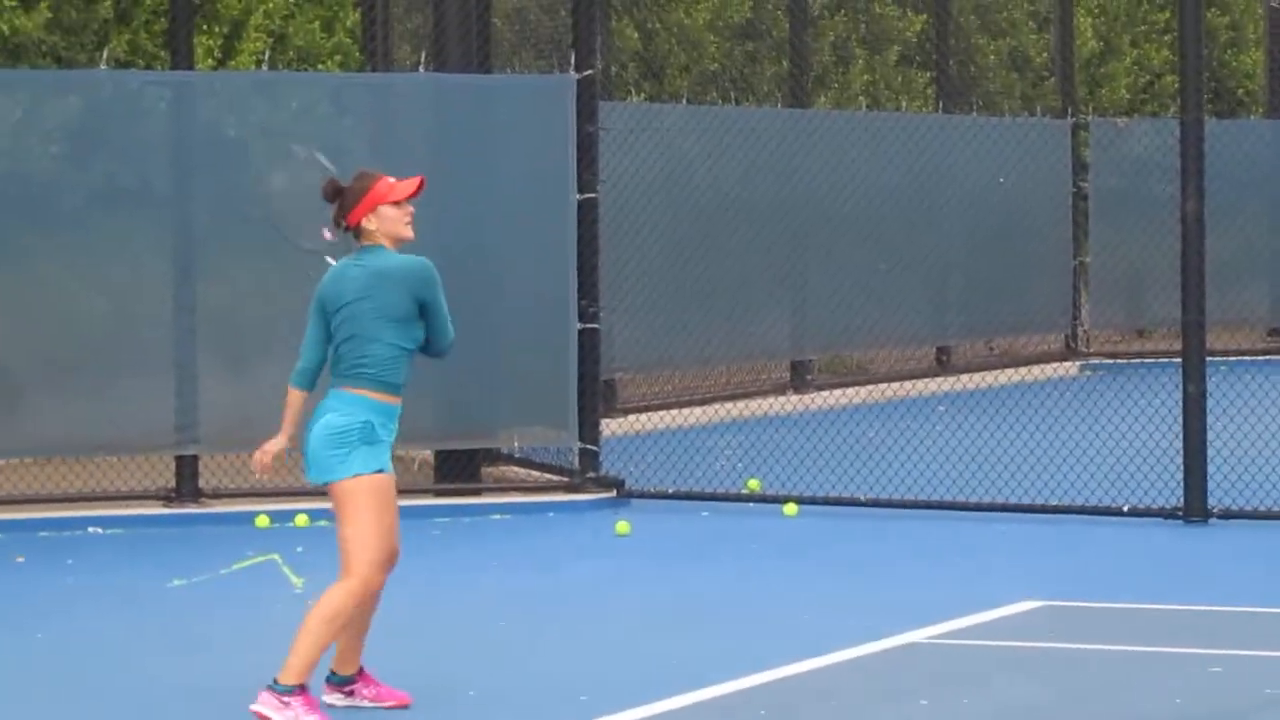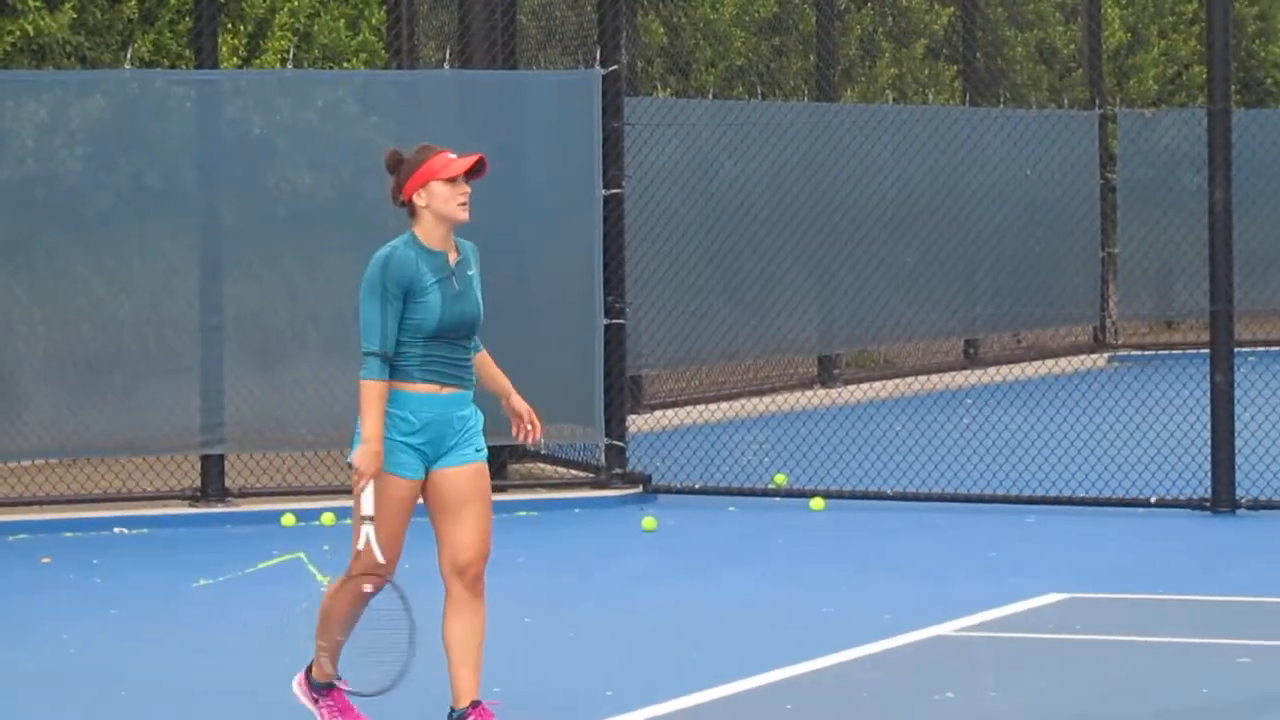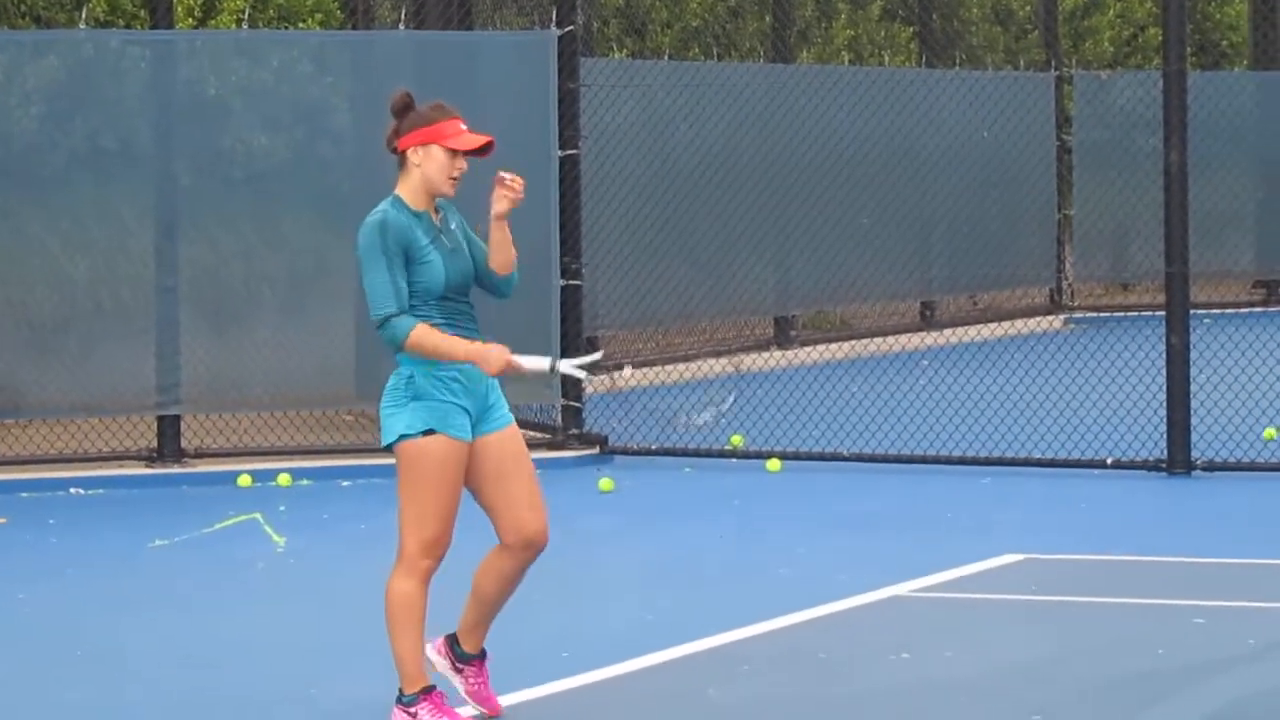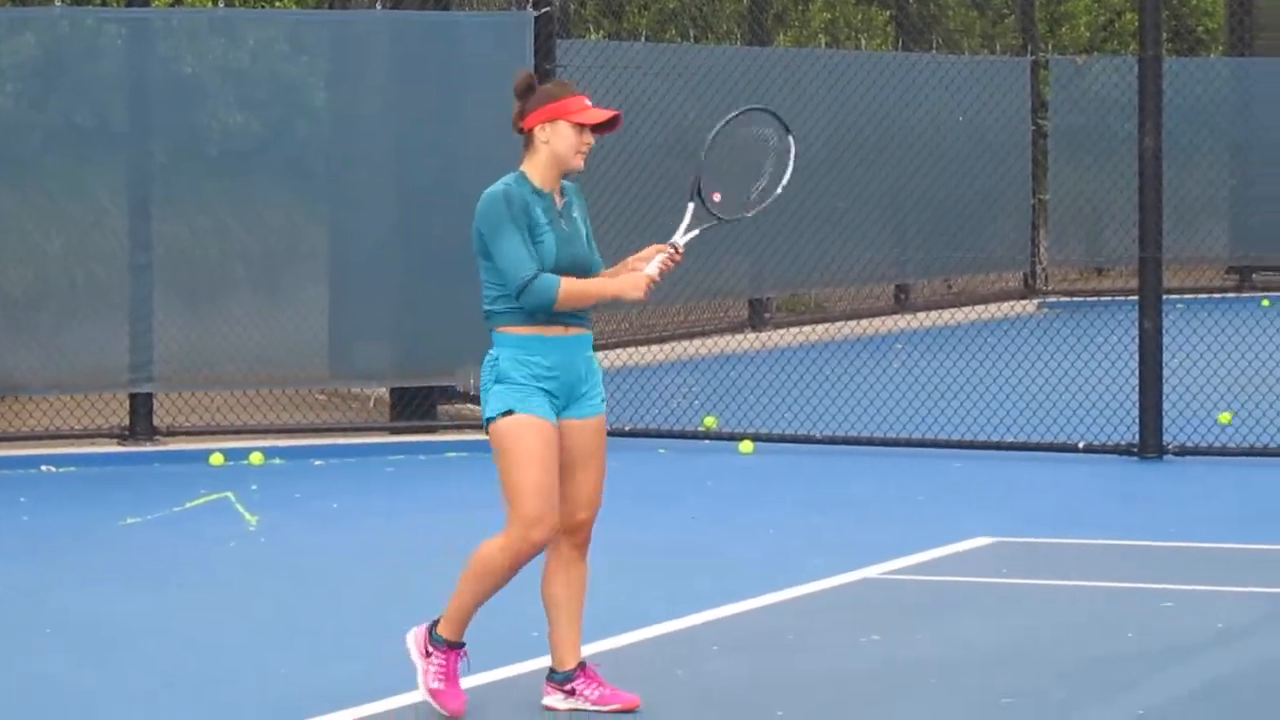
dt=1s
person 1, frame 1
left shoulder: (332, 280)
right shoulder: (415, 270)
left elbow: (306, 367)
right elbow: (440, 345)
left wrist: (285, 436)
left hip: (342, 424)
right hip: (356, 431)
left knee: (381, 557)
right knee: (362, 575)
person 1, frame 2
left shoulder: (467, 257)
right shoulder: (392, 262)
right elbow: (374, 359)
left wrist: (510, 397)
right wrist: (370, 439)
left hip: (460, 424)
right hip: (399, 426)
left knee: (469, 569)
right knee: (372, 571)
person 1, frame 3
left shoulder: (448, 216)
right shoulder: (384, 226)
left elbow: (499, 284)
right elbow: (393, 324)
left wrist: (500, 218)
right wrist: (474, 353)
left hip: (475, 388)
right hip: (430, 392)
left knee: (527, 534)
right knee: (423, 553)
left ankle: (464, 649)
person 1, frame 4
left shoulder: (572, 199)
right shoulder: (502, 200)
right elbow: (531, 288)
left wrist: (634, 266)
right wrist: (616, 287)
left hip: (579, 369)
right hip: (521, 371)
left knee: (575, 530)
right knee: (532, 529)
right ankle: (441, 638)
